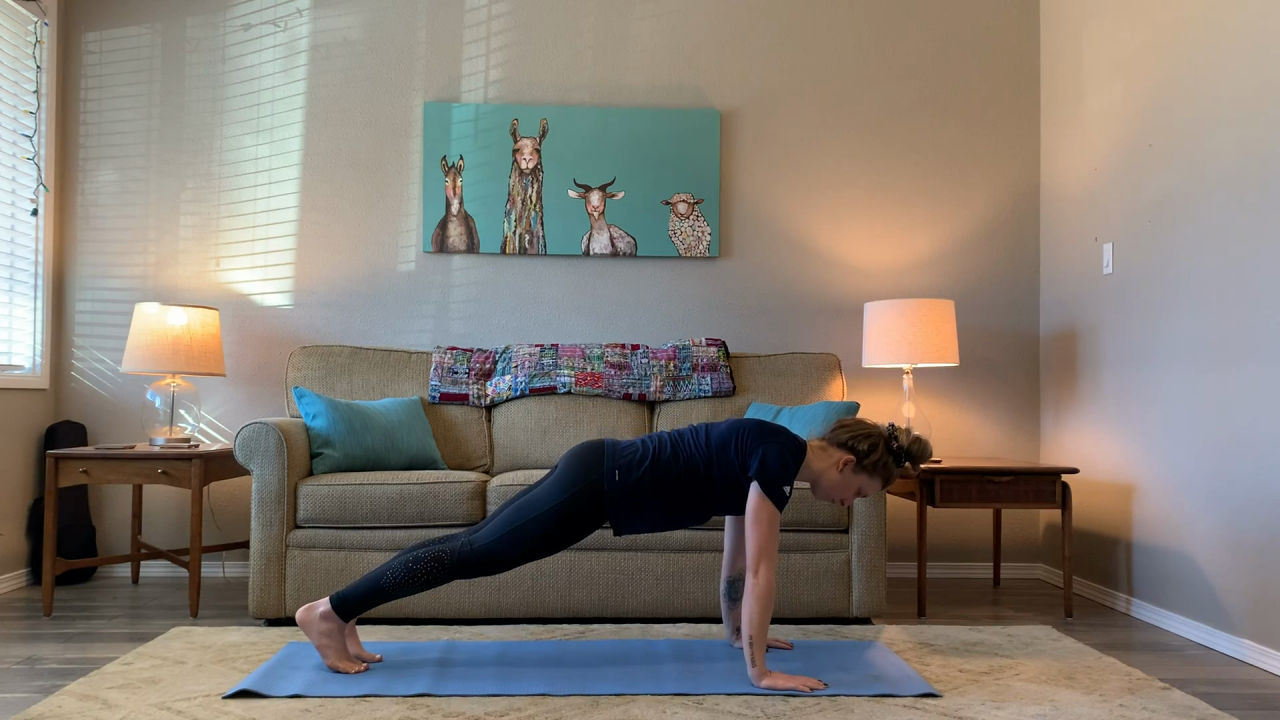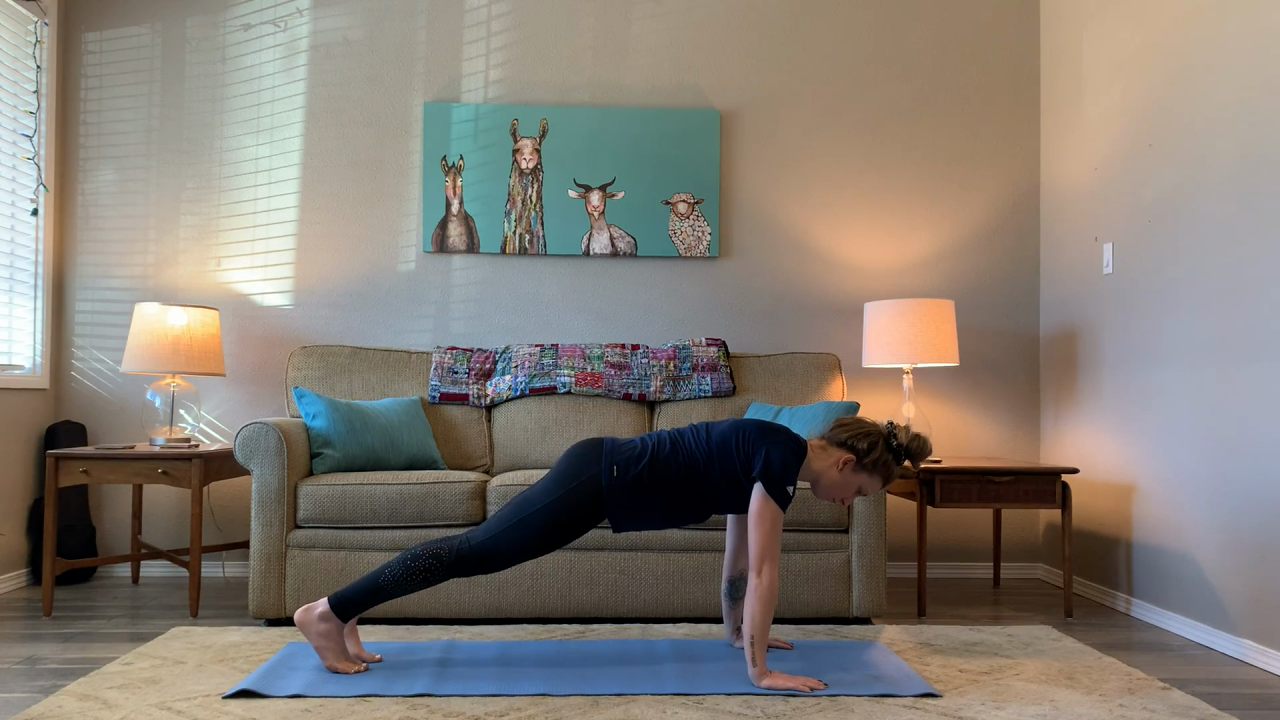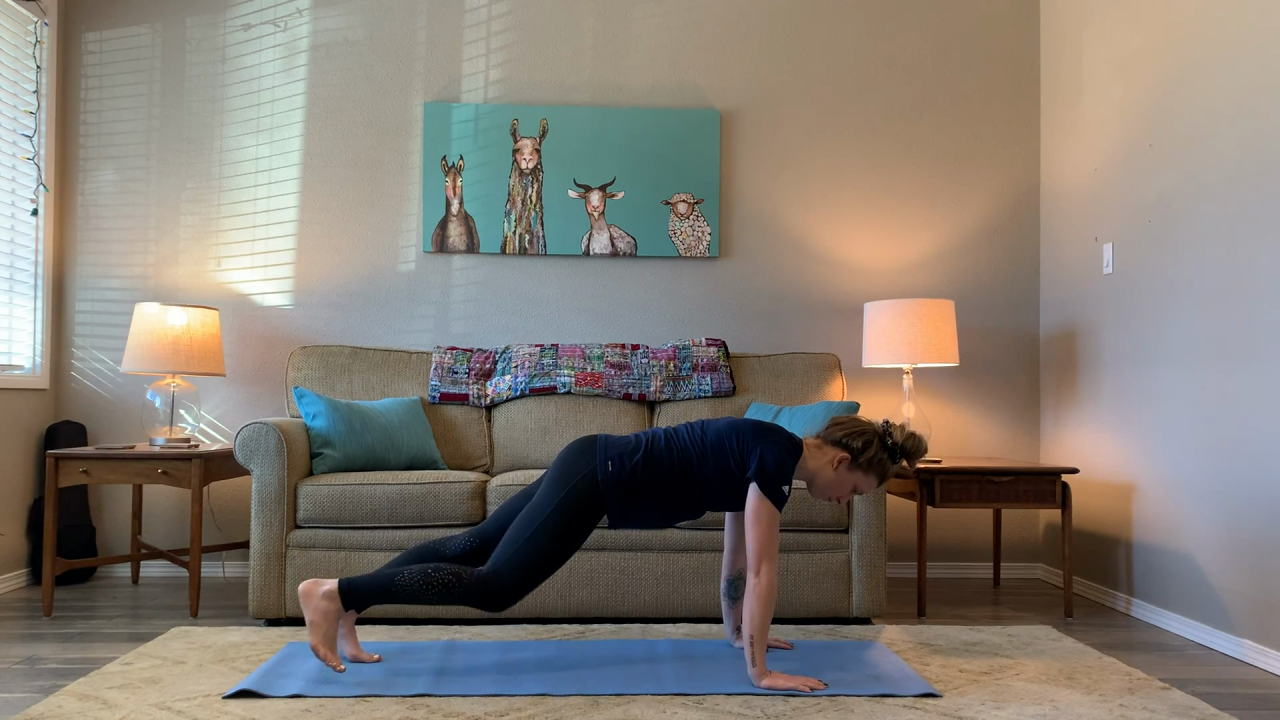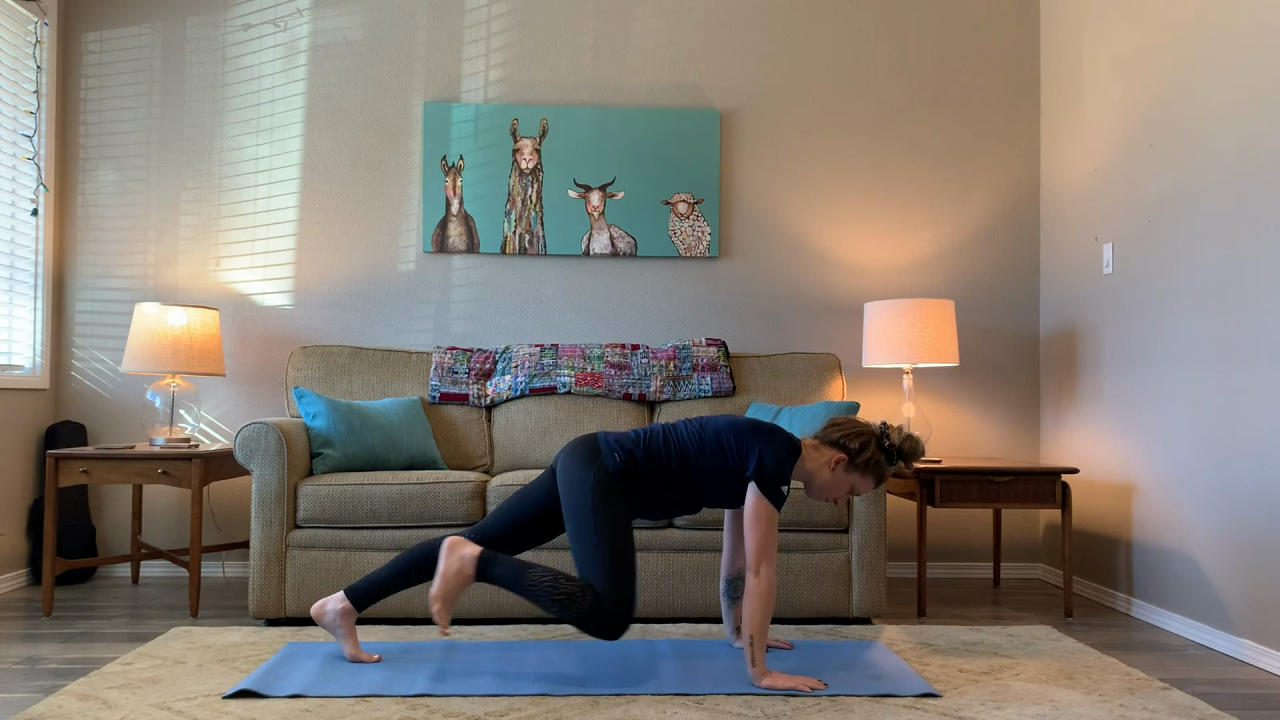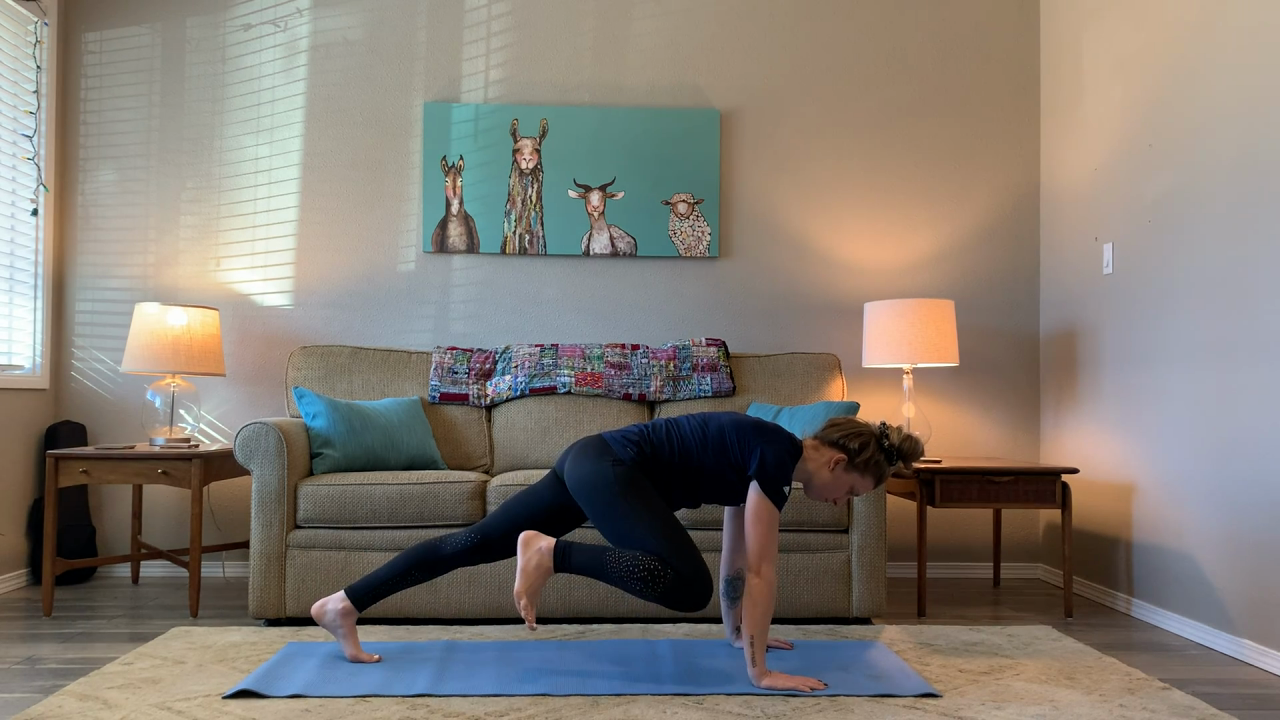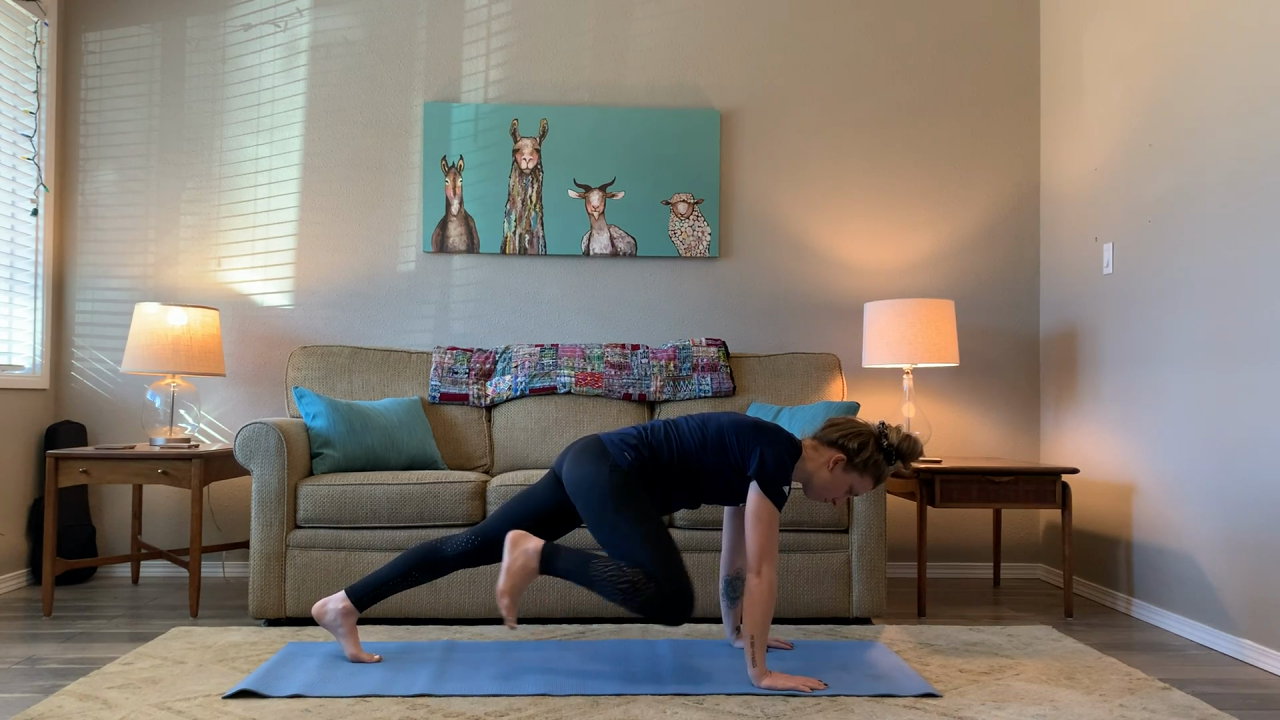
dt=0.5s
person 1, frame 1
left shoulder: (765, 458)
right shoulder: (780, 454)
left elbow: (736, 558)
right elbow: (759, 569)
left wrist: (737, 631)
right wrist: (759, 669)
left hip: (597, 474)
right hip: (596, 485)
left knee: (471, 542)
right knee: (471, 555)
left ankle: (344, 610)
right ankle: (329, 612)
person 1, frame 2
left shoulder: (768, 456)
right shoulder: (782, 455)
left elbow: (738, 556)
right elbow: (762, 570)
left wrist: (736, 630)
right wrist: (760, 669)
left hip: (600, 473)
right hip: (596, 481)
left knee: (475, 543)
right knee: (474, 552)
left ankle: (346, 610)
right ankle: (326, 614)
person 1, frame 3
left shoulder: (765, 457)
right shoulder: (777, 455)
left elbow: (737, 557)
right elbow: (761, 570)
left wrist: (737, 631)
right wrist: (760, 671)
left hip: (593, 471)
right hip: (595, 478)
left knee: (473, 545)
right knee: (492, 587)
left ankle: (346, 606)
right ankle: (332, 593)
person 1, frame 4
left shoulder: (760, 458)
right shoulder: (776, 456)
left elbow: (736, 557)
right elbow: (759, 570)
left wrist: (737, 631)
right wrist: (759, 669)
left hip: (587, 466)
right hip: (599, 468)
left knee: (473, 542)
right knee: (608, 616)
left ankle: (341, 605)
right ankle: (470, 561)
person 1, frame 5
left shoulder: (761, 457)
right shoulder: (779, 455)
left elbow: (736, 556)
right elbow: (759, 569)
left wrist: (738, 631)
right wrist: (760, 669)
left hip: (591, 464)
right hip: (606, 465)
left knee: (472, 542)
right knee: (687, 586)
left ankle: (341, 604)
right ankle: (549, 551)
person 1, frame 6
left shoulder: (759, 458)
right shoulder: (778, 456)
left elbow: (735, 556)
right elbow: (760, 569)
left wrist: (738, 631)
right wrist: (760, 670)
left hip: (591, 465)
right hip: (606, 468)
left knee: (472, 544)
right knee: (670, 601)
left ankle: (342, 605)
right ankle: (538, 554)
